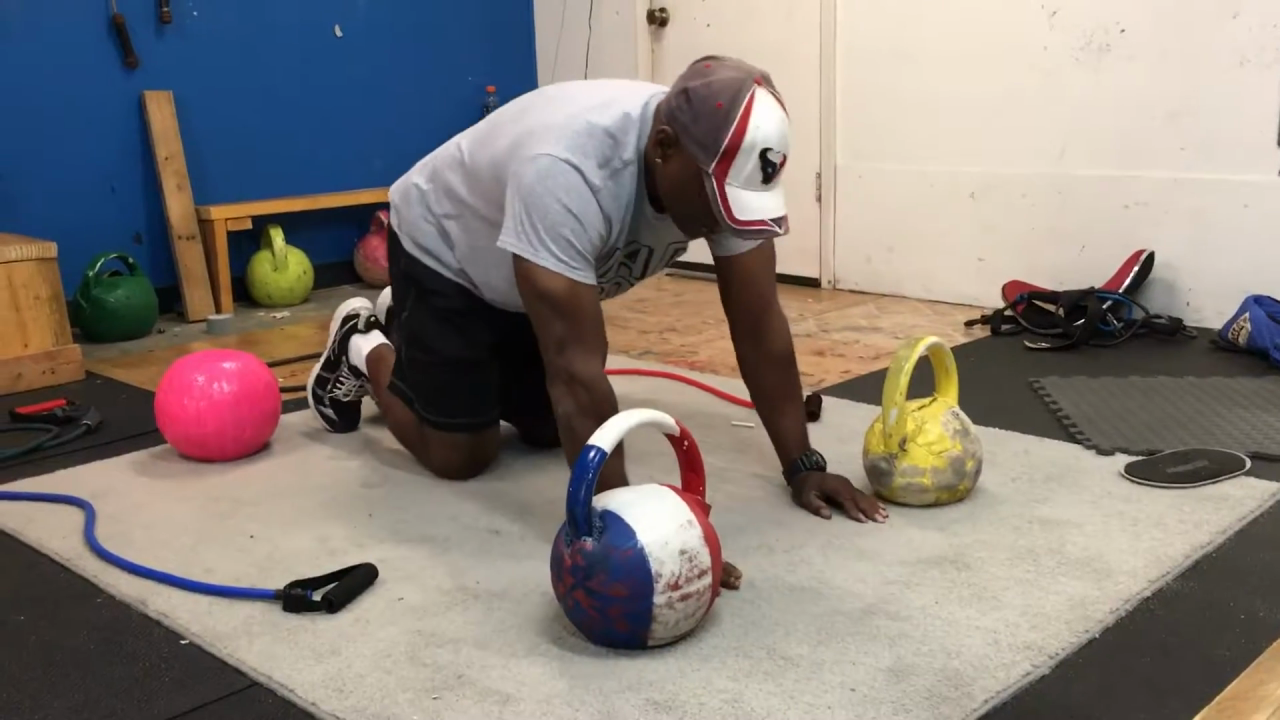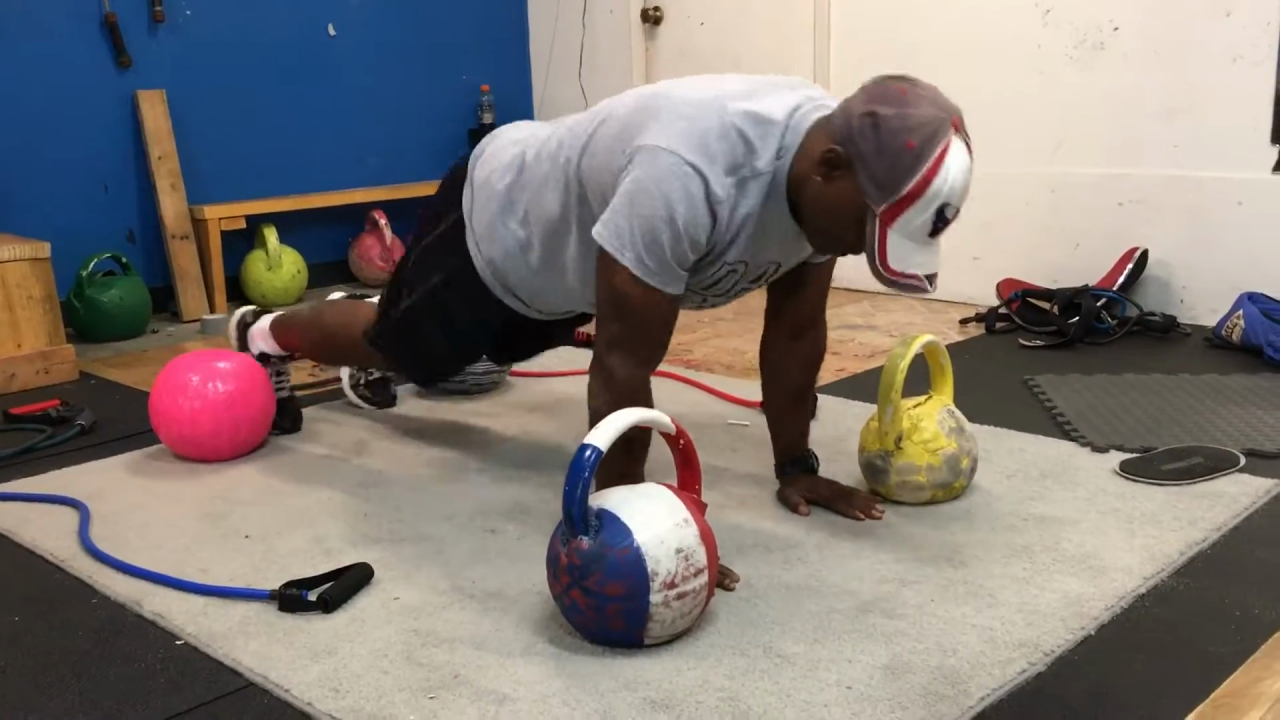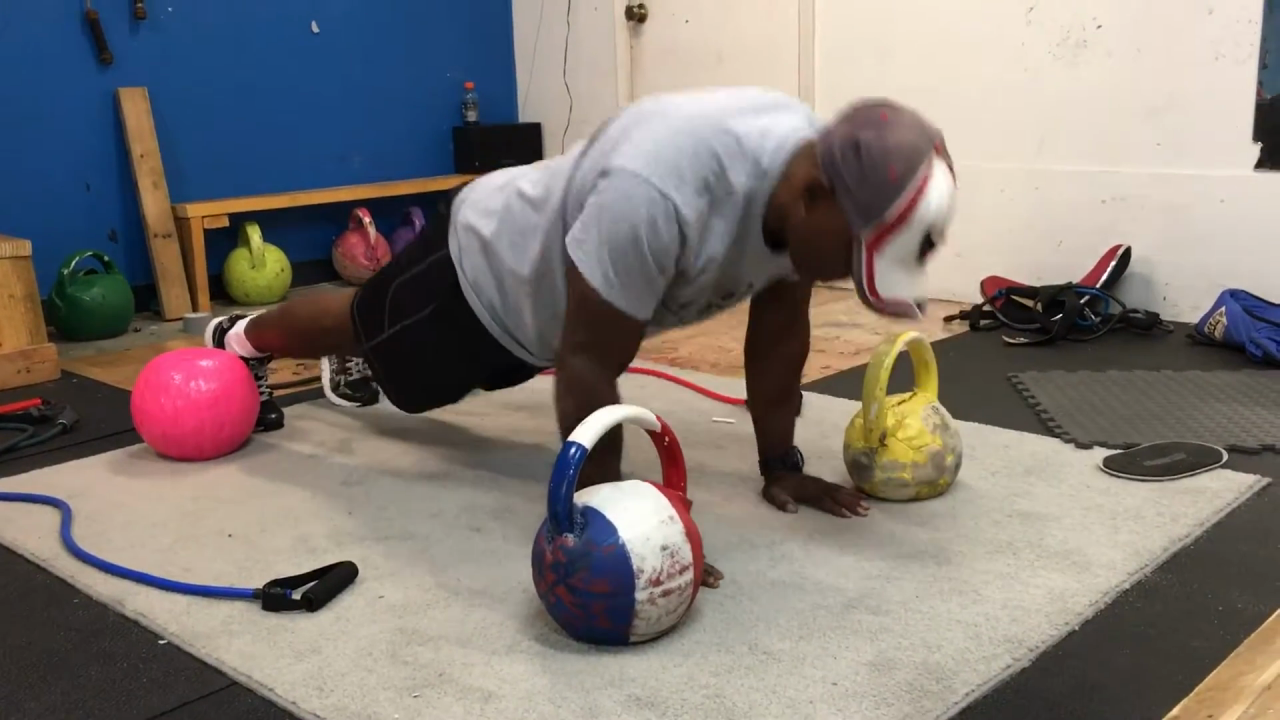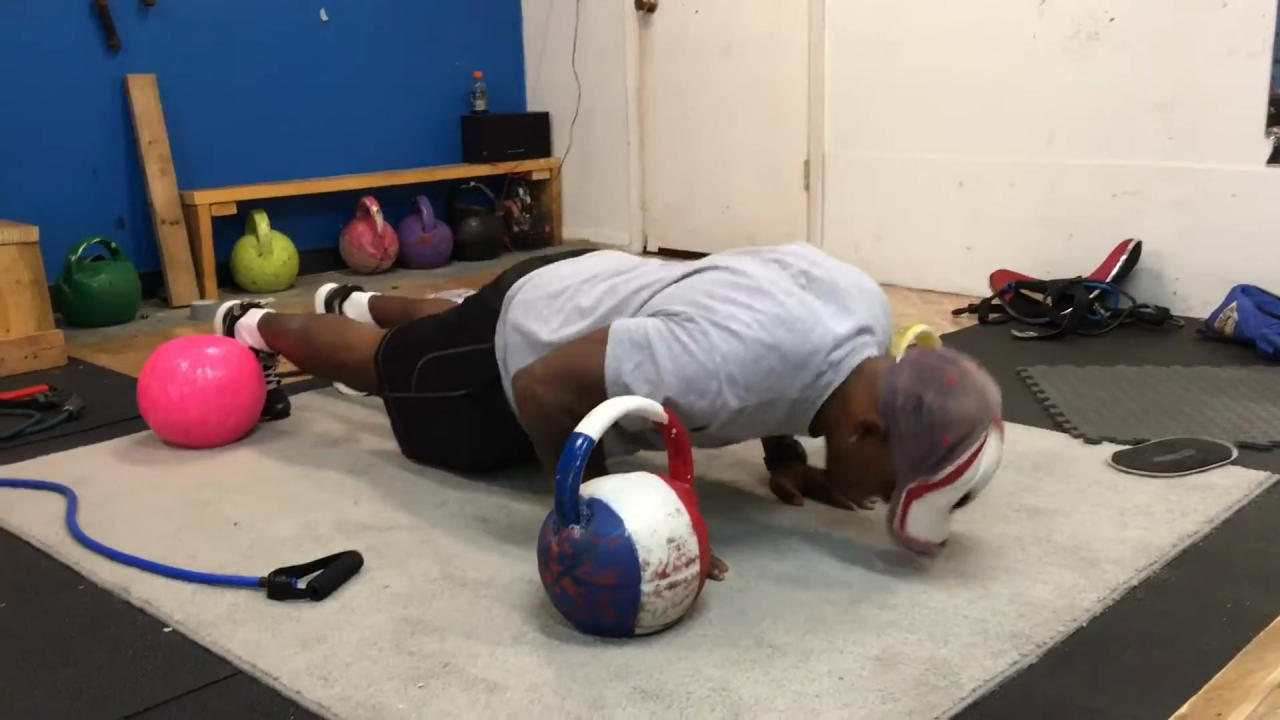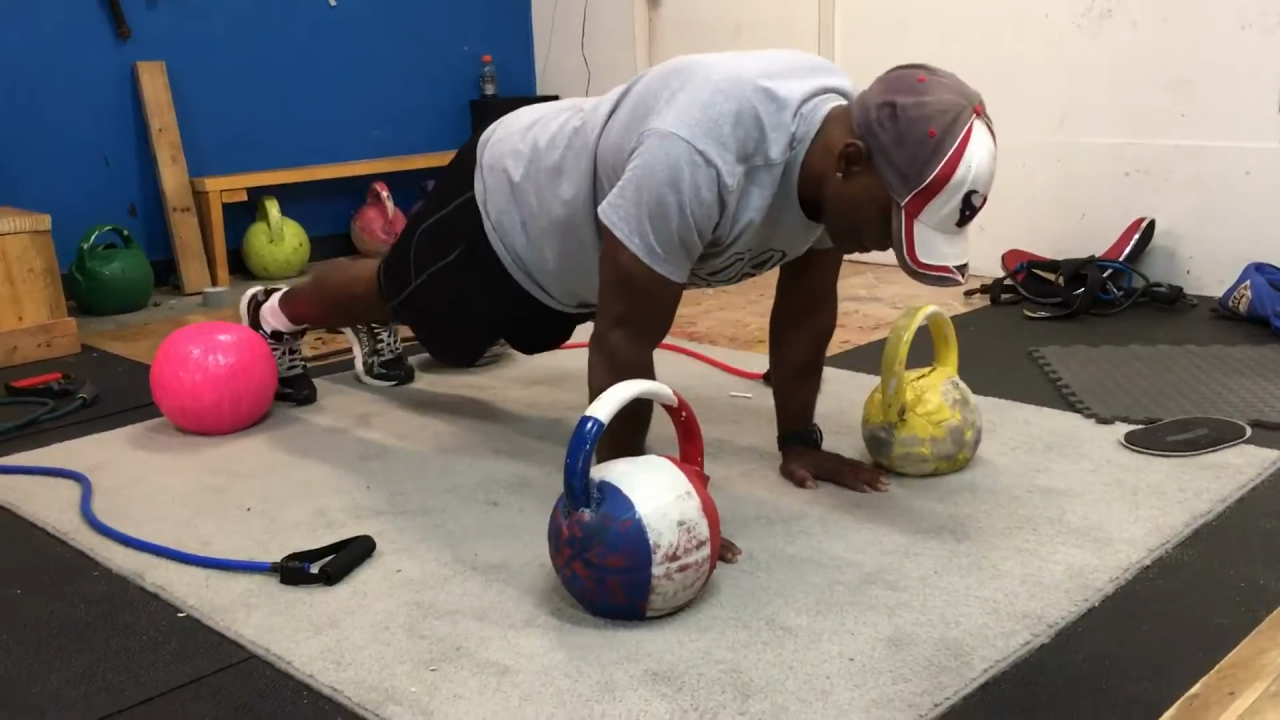
dt=1s
person 1, frame 1
left shoulder: (728, 160)
right shoulder: (566, 172)
left elbow: (759, 326)
right elbow: (577, 367)
left wrist: (803, 466)
left hip: (526, 273)
right hip: (442, 245)
left knee: (548, 429)
right knee: (460, 454)
left ankle: (405, 322)
right ankle: (363, 348)
person 1, frame 2
left shoulder: (832, 169)
right shoulder: (690, 171)
left elbow: (796, 330)
right elbow: (622, 367)
left wrist: (795, 466)
left hip: (568, 249)
right hip: (501, 223)
left knee: (492, 350)
right knee: (395, 342)
left ankle: (367, 306)
right ankle: (267, 335)
person 1, frame 3
left shoulder: (816, 169)
right shoulder: (662, 192)
left elbow: (777, 330)
right elbow: (587, 369)
left wrist: (781, 465)
left hip: (556, 256)
right hip: (487, 265)
right knee: (369, 327)
left ankle: (348, 367)
right ankle: (240, 337)
person 1, frame 4
left shoulder: (864, 312)
right shoulder: (727, 363)
right elbow: (541, 389)
left wrist: (783, 453)
left hip: (596, 286)
right hip: (526, 348)
left knee: (449, 324)
right knee: (388, 367)
left ankle: (357, 302)
right ankle: (253, 327)
person 1, frame 5
left shoulder: (844, 151)
right shoulder: (698, 156)
left elbow: (806, 305)
right elbow: (624, 339)
left wrist: (799, 442)
left hip: (574, 246)
right hip: (512, 197)
left knee: (434, 303)
right knee: (397, 291)
left ankle: (370, 333)
right ankle: (275, 312)
